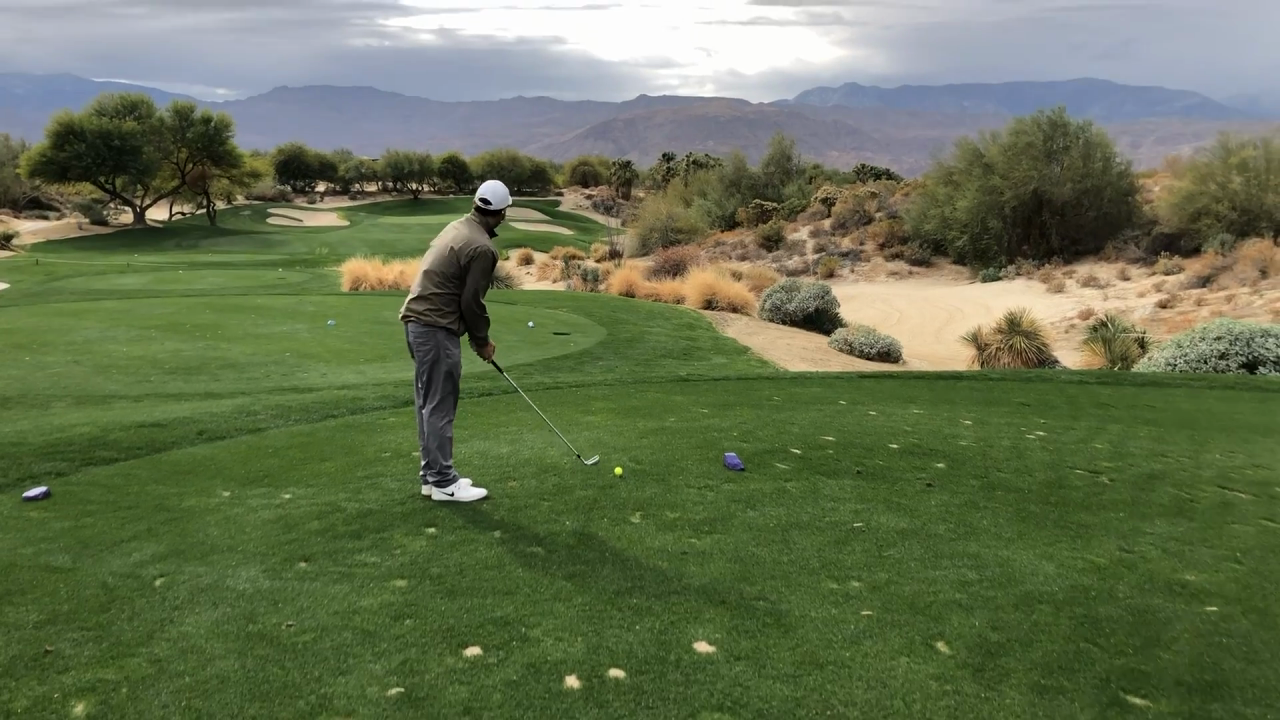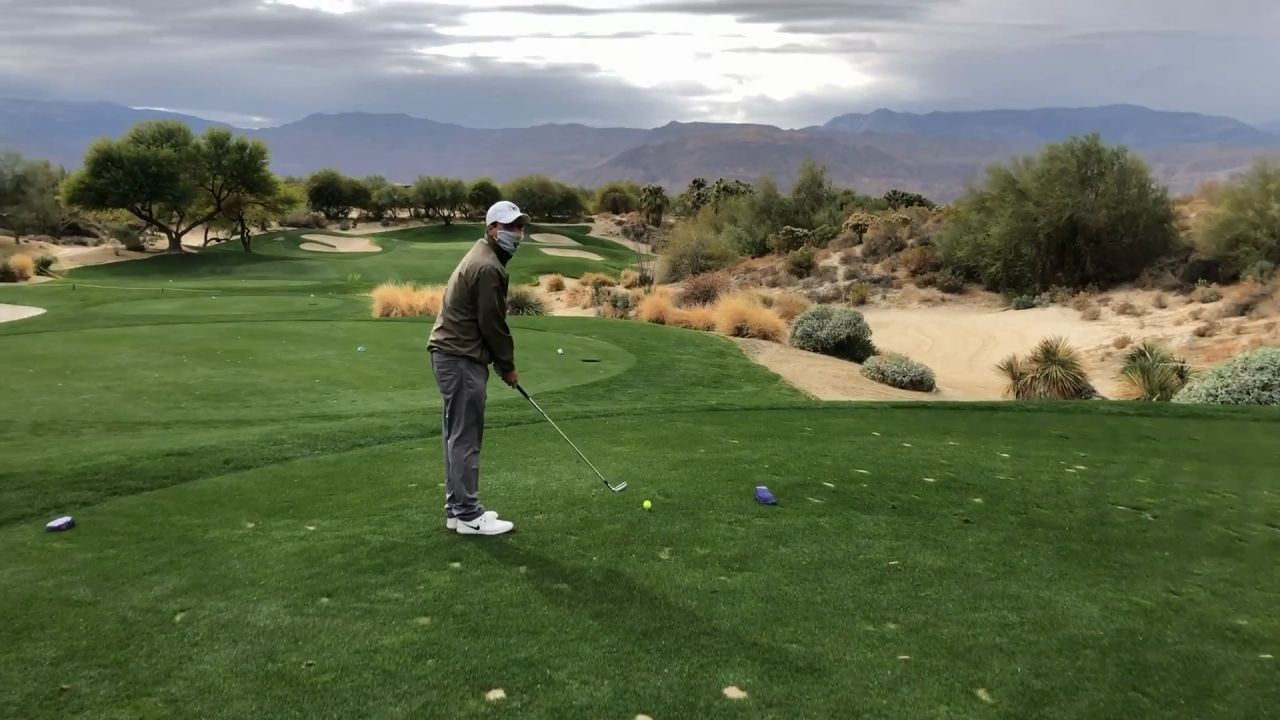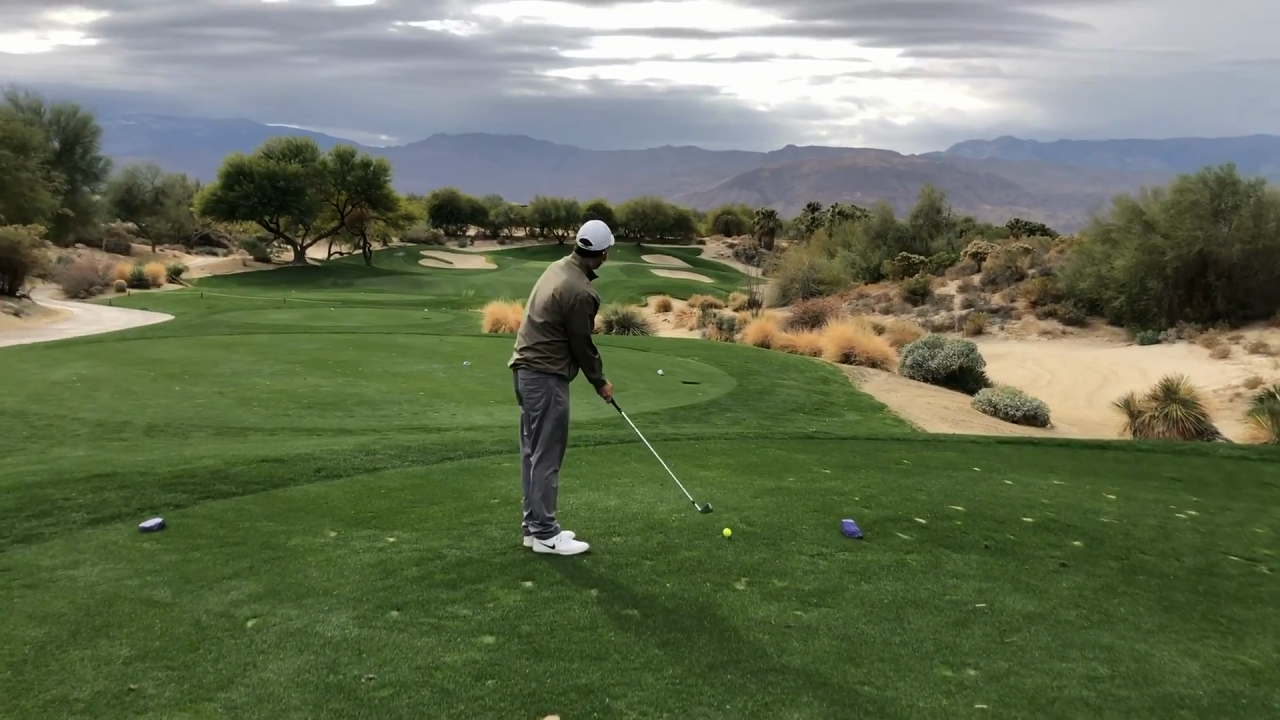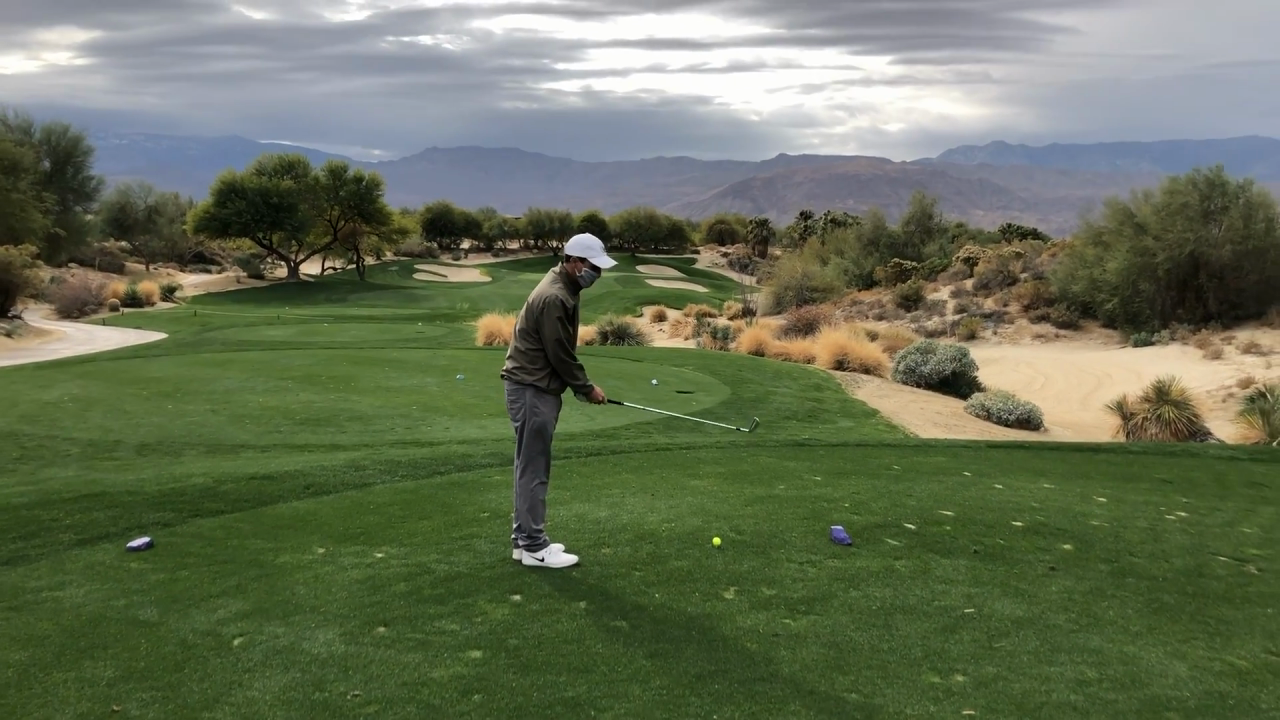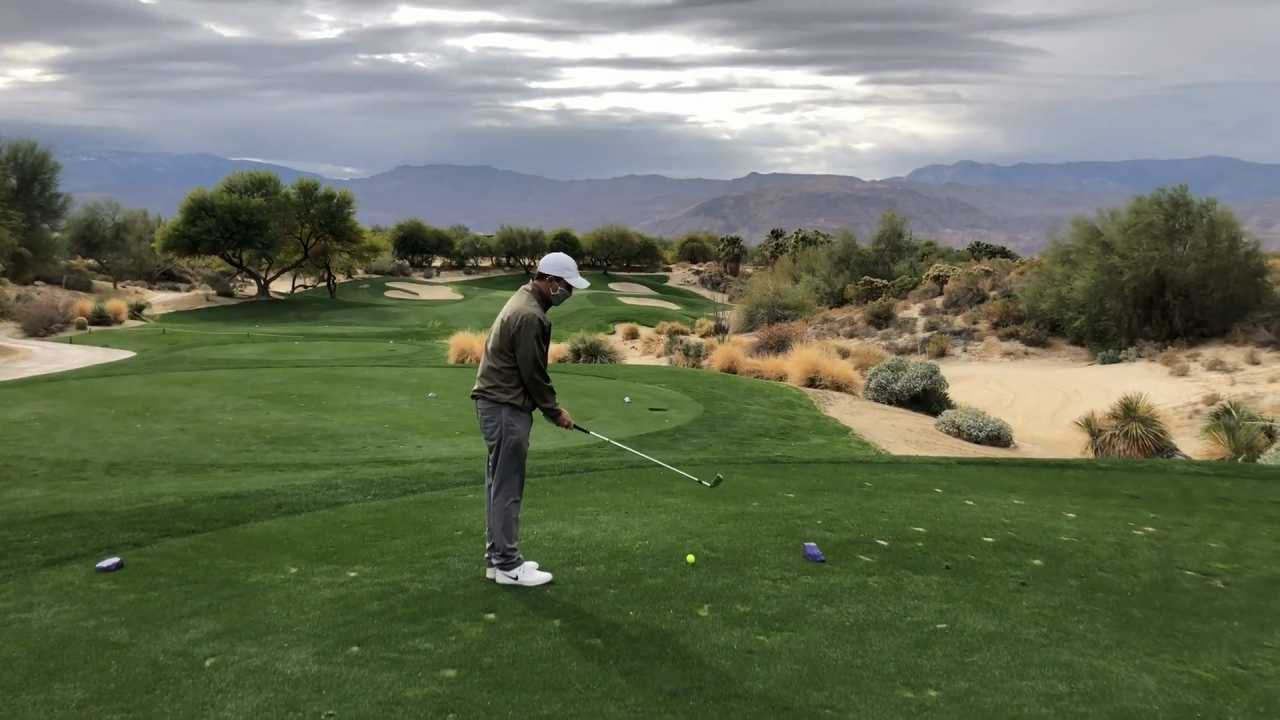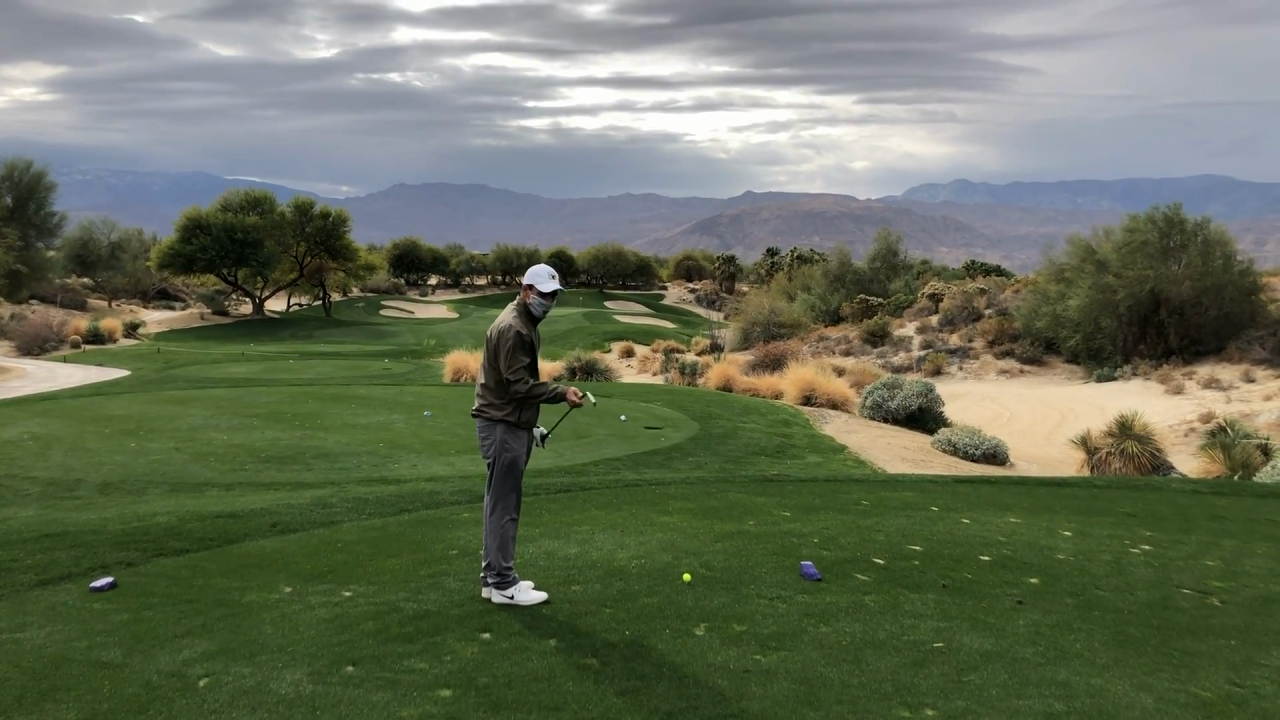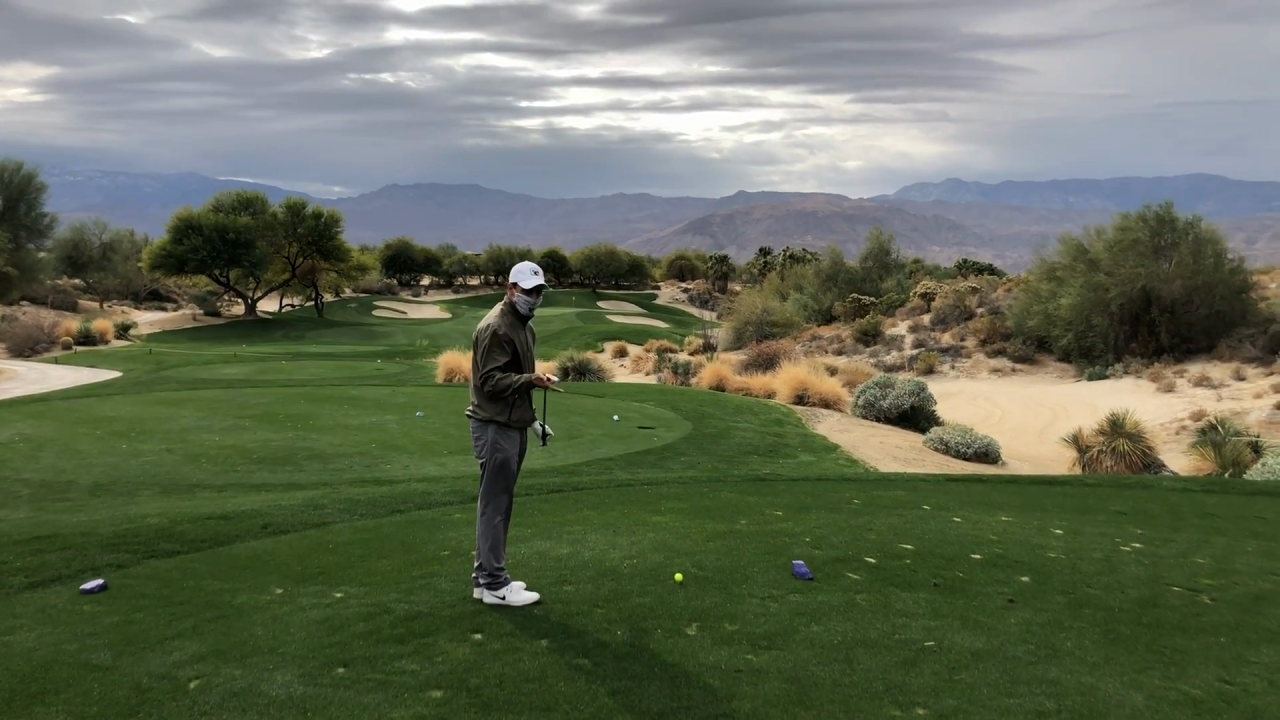
dt=0.7s
person 1, frame 1
left shoulder: (457, 227)
right shoulder: (482, 248)
right elbow: (471, 302)
left wrist: (476, 337)
right wrist: (482, 341)
left hip: (419, 321)
right hip: (437, 329)
left knee: (429, 403)
right knee: (440, 406)
left ankle: (432, 474)
right ankle: (442, 482)
person 1, frame 2
left shoulder: (481, 257)
right shoulder: (488, 267)
right elbow: (492, 323)
left wrist: (499, 362)
right wrist: (507, 366)
left hip: (453, 355)
right hip: (461, 359)
left knee: (457, 436)
right knee: (466, 438)
left ankle: (457, 507)
right ankle: (468, 515)
person 1, frame 3
left shoulder: (557, 269)
right shoulder: (582, 292)
right elbow: (582, 344)
right wrist: (600, 382)
left hip: (528, 370)
right hip: (546, 377)
left knee: (534, 452)
right knee: (547, 457)
left ankle: (535, 525)
right ankle: (544, 534)
person 1, frame 4
left shoulder: (561, 288)
right shoulder: (554, 297)
right elbow: (560, 354)
left wrist: (581, 385)
right wrist: (587, 387)
left hip: (536, 387)
right hip: (532, 390)
left knee: (531, 466)
right knee: (534, 468)
left ankle: (525, 538)
right ankle: (533, 547)
person 1, frame 5
left shoulder: (523, 301)
right shoulder: (531, 316)
right elbow: (533, 373)
left wrist: (549, 407)
right wrist: (554, 410)
left hip: (499, 402)
right hip: (505, 407)
left knee: (500, 483)
right knee: (508, 485)
left ankle: (498, 556)
right ankle: (507, 565)
person 1, frame 6
left shoulder: (525, 324)
right shoulder: (511, 327)
right elbow: (518, 384)
left wrist: (531, 422)
right wrist: (562, 393)
left hip: (510, 423)
right hip: (502, 426)
left knee: (501, 502)
right knee: (504, 504)
left ankle: (494, 575)
right ankle: (503, 584)
person 1, frame 7
left shoulder: (523, 326)
right shoulder: (495, 327)
right elbow: (491, 381)
left wrist: (532, 417)
right wrist: (531, 379)
left hip: (511, 425)
right hip: (495, 427)
left knee: (497, 502)
right knee: (495, 503)
left ankle: (486, 575)
right ankle: (494, 584)
